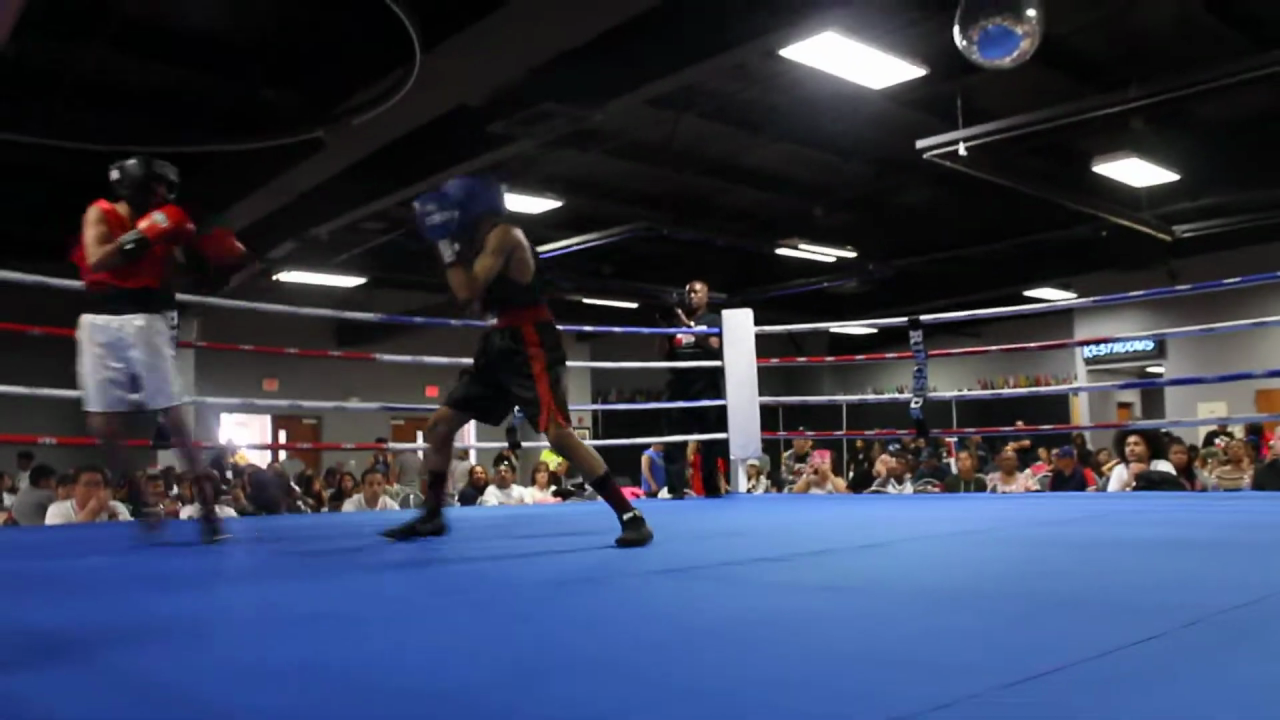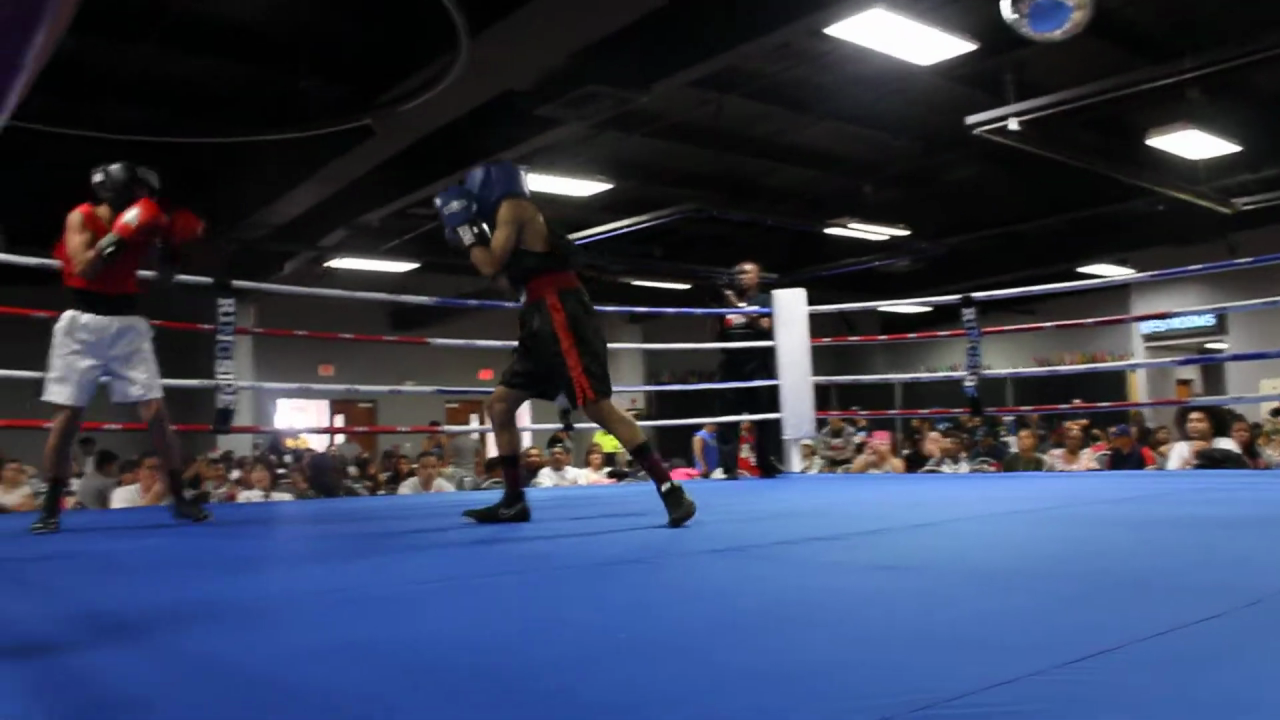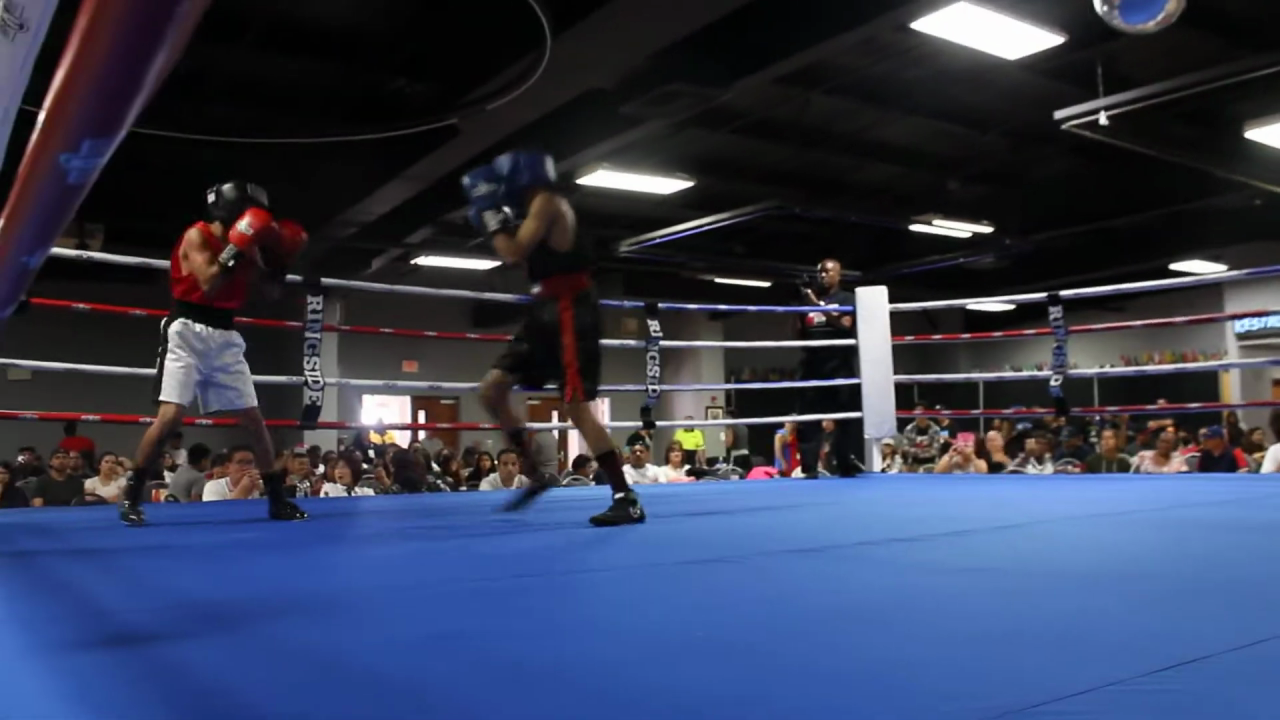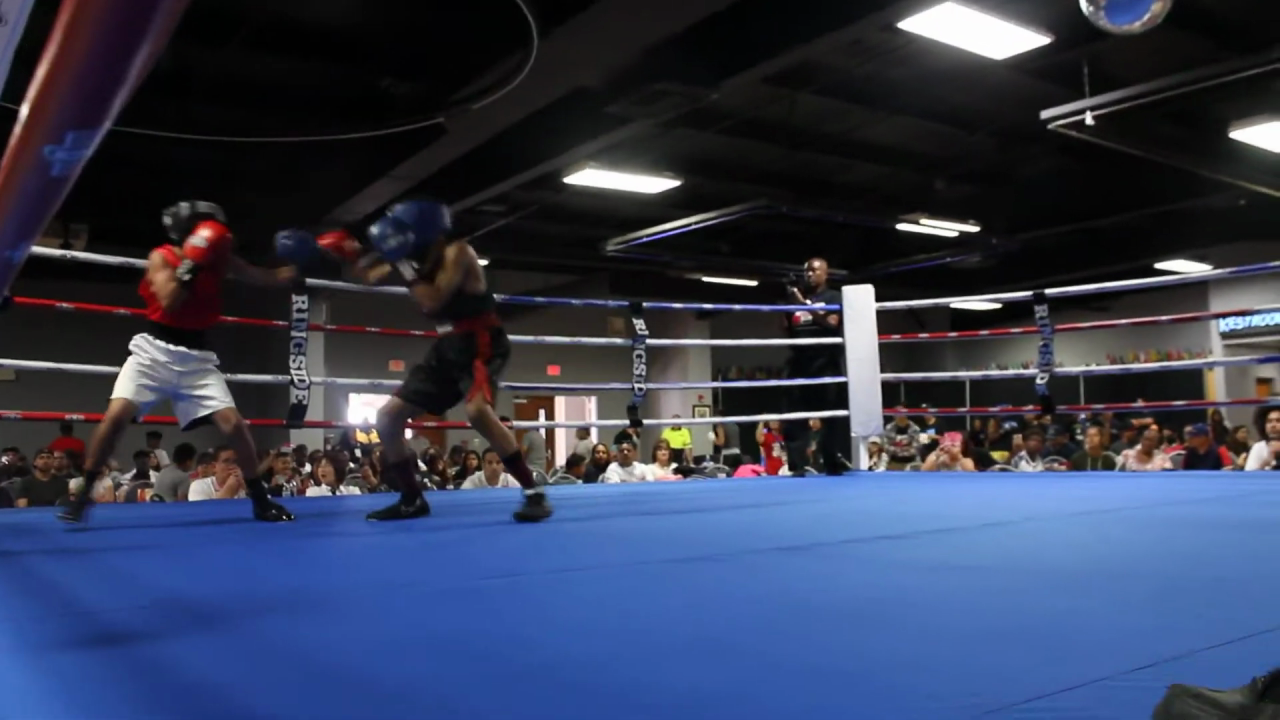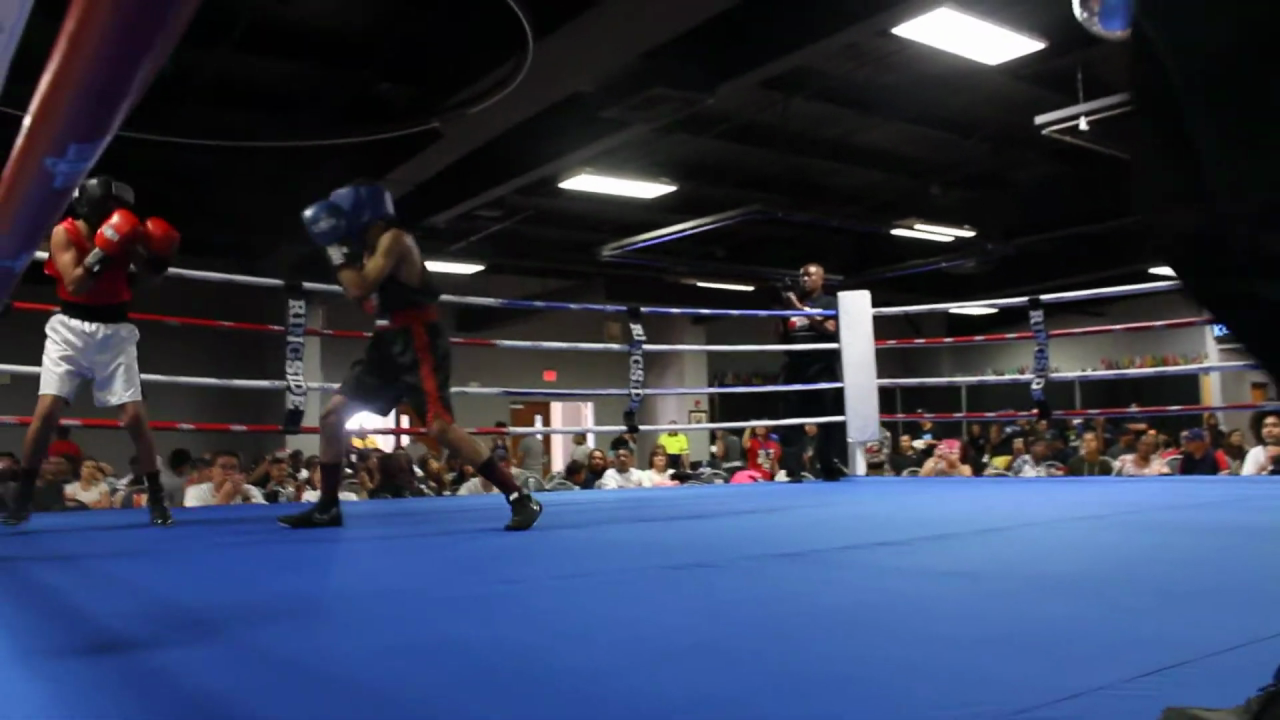
dt=0.4s
person 1, frame 1
left shoulder: (504, 235)
right shoulder: (481, 239)
left elbow: (467, 293)
right elbow: (474, 293)
left wrist: (444, 241)
right wrist: (448, 243)
left hip: (528, 344)
right hip: (497, 344)
left knee: (556, 432)
right knee: (440, 424)
left ankle: (630, 516)
right ankle: (432, 515)
person 1, frame 2
left shoulder: (511, 207)
right shoulder: (518, 221)
left elbow: (491, 266)
right elbow: (512, 278)
left wrist: (464, 226)
right wrist: (472, 237)
left hip: (561, 313)
right hip: (542, 319)
left knee: (597, 408)
right knee: (500, 406)
left ankle: (671, 491)
right ankle: (514, 501)
person 1, frame 3
left shoulder: (546, 202)
right shoulder: (536, 209)
left elbow: (515, 255)
right elbow: (531, 261)
left wrist: (490, 211)
right wrist: (498, 217)
left hip: (569, 310)
right hip: (545, 312)
left knee: (577, 407)
right knee: (492, 388)
left ankle: (627, 499)
right ankle: (538, 473)
person 1, frame 4
left shoulder: (457, 252)
right shoulder: (424, 259)
left elbow: (433, 302)
right elbow: (370, 275)
left wrist: (403, 260)
left hip: (480, 346)
right hip: (448, 348)
left knee: (478, 412)
right knee: (388, 419)
left ankle: (534, 493)
right ankle: (411, 499)
person 1, frame 5
left shoulder: (394, 241)
right shoulder: (372, 244)
left elbow: (357, 289)
left wrist: (333, 247)
right wrist: (339, 251)
left hip: (418, 341)
right hip: (389, 342)
left knee: (441, 429)
right knee: (331, 416)
left ankle: (519, 497)
right ankle: (327, 508)
person 2, frame 1
left shoulder: (166, 222)
right shoulder: (100, 214)
right elbow: (99, 262)
left wrist: (210, 253)
right wrist: (138, 235)
left hip: (149, 322)
right hip: (103, 324)
left knee: (172, 416)
right knee: (104, 425)
left ankle: (207, 501)
right ankle: (139, 503)
person 2, frame 2
left shoulder: (137, 224)
right shoulder: (81, 218)
left elbow: (164, 268)
right elbow: (82, 269)
left wrist: (171, 239)
right wrist: (117, 235)
left hip: (126, 324)
right hip: (83, 322)
left knee: (154, 409)
right knee: (66, 415)
left ankle: (180, 497)
right ankle: (51, 507)
person 2, frame 3
left shoulder: (246, 242)
right shoulder: (198, 236)
left elbow: (264, 280)
right elbow: (210, 286)
left wrist: (283, 253)
right wrist: (238, 246)
left hip: (225, 337)
right hip: (190, 332)
left knee: (253, 416)
right knee: (170, 414)
left ankle: (278, 499)
right ankle: (132, 496)
person 2, frame 4
left shoulder: (222, 259)
right shoulder: (161, 258)
left elbow: (270, 280)
right elbow: (169, 303)
right wrist: (192, 261)
left hip: (195, 356)
right hip: (154, 350)
left knee: (233, 424)
right knee: (118, 414)
left ankle: (262, 501)
right ankle: (82, 496)
person 2, frame 5
left shoulder: (122, 237)
right shoulder: (64, 234)
left elbow: (155, 267)
right elbow: (75, 283)
left wrist: (159, 248)
right wrist: (102, 248)
left hip: (115, 331)
right hip: (72, 329)
left knee: (134, 417)
right knee: (48, 408)
left ankle: (156, 498)
right ankle: (24, 495)
person 3, frame 1
left shoulder: (713, 320)
right shoulder: (677, 321)
left elbow: (713, 346)
right elbow: (667, 353)
left wrist: (689, 326)
left hip: (706, 386)
right hip: (680, 386)
left knee: (711, 439)
right knee: (675, 438)
left ankle: (712, 488)
right ankle: (676, 488)
person 3, frame 2
left shoulder: (764, 301)
right shoulder: (728, 302)
left elbow: (764, 326)
right elbow: (719, 335)
left wrist: (739, 307)
left hip: (758, 366)
right hip: (732, 366)
left knee: (765, 419)
right knee: (728, 419)
left ankle: (767, 467)
right ankle: (729, 469)
person 3, frame 3
left shoulder: (846, 299)
right shoulder: (809, 300)
left elbow: (845, 324)
right elbow: (800, 332)
left wrist: (818, 305)
left hip: (839, 365)
right hip: (813, 365)
left knee: (846, 417)
right knee: (808, 418)
left ankle: (847, 466)
right ankle: (809, 468)
person 3, frame 4
left shoulder: (833, 297)
right shoulder: (796, 299)
left elbow: (831, 322)
right elbow: (787, 331)
left wrist: (805, 303)
left hip: (827, 363)
right hip: (800, 363)
left knee: (833, 415)
right knee: (795, 417)
left ankle: (834, 464)
right ankle: (797, 466)
person 3, frame 5
left shoulder: (830, 303)
right shoulder: (792, 305)
left elbow: (830, 328)
right elbow: (784, 335)
left wrist: (802, 309)
left hip: (823, 369)
right hip: (796, 368)
left knee: (830, 420)
right knee: (792, 421)
left ankle: (830, 469)
right ankle: (793, 471)
